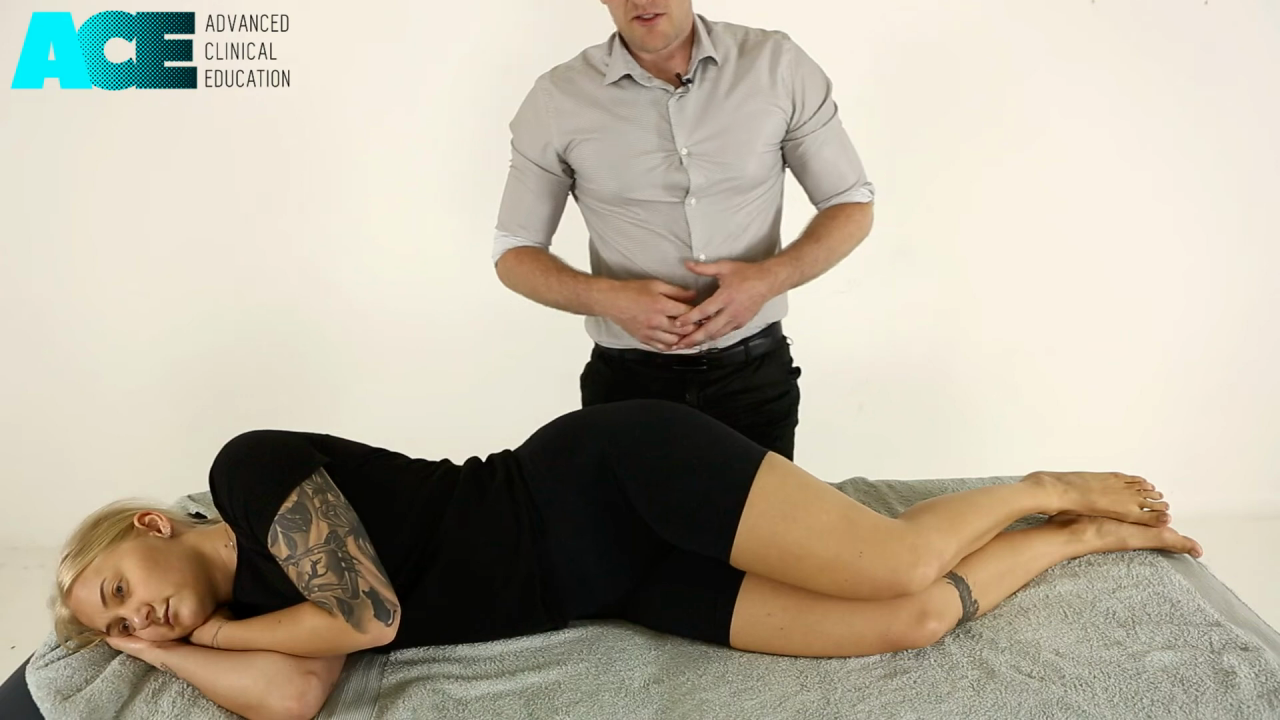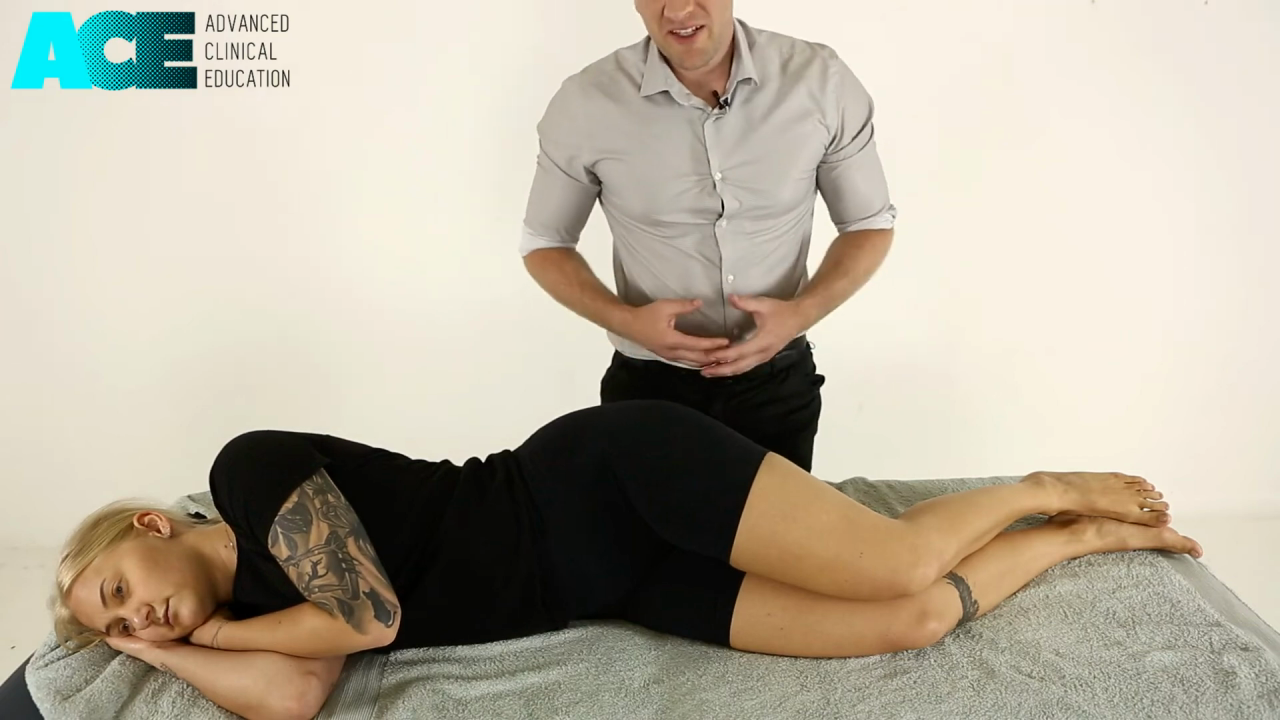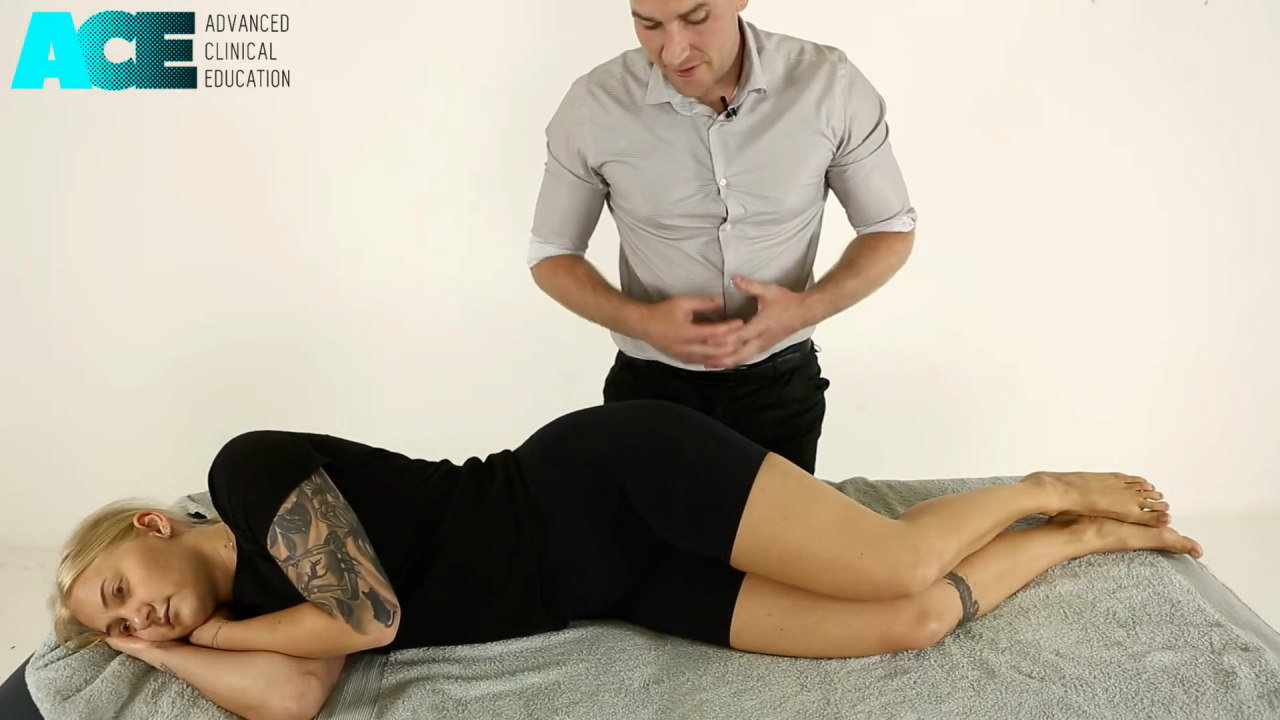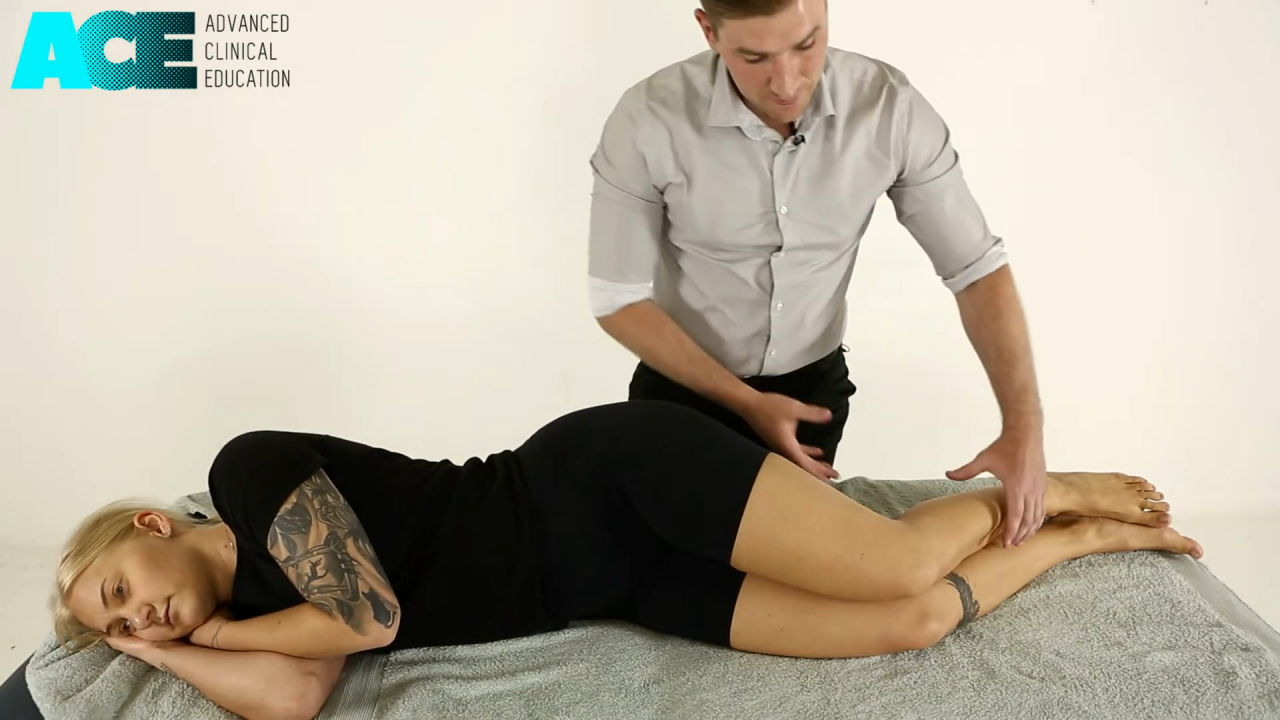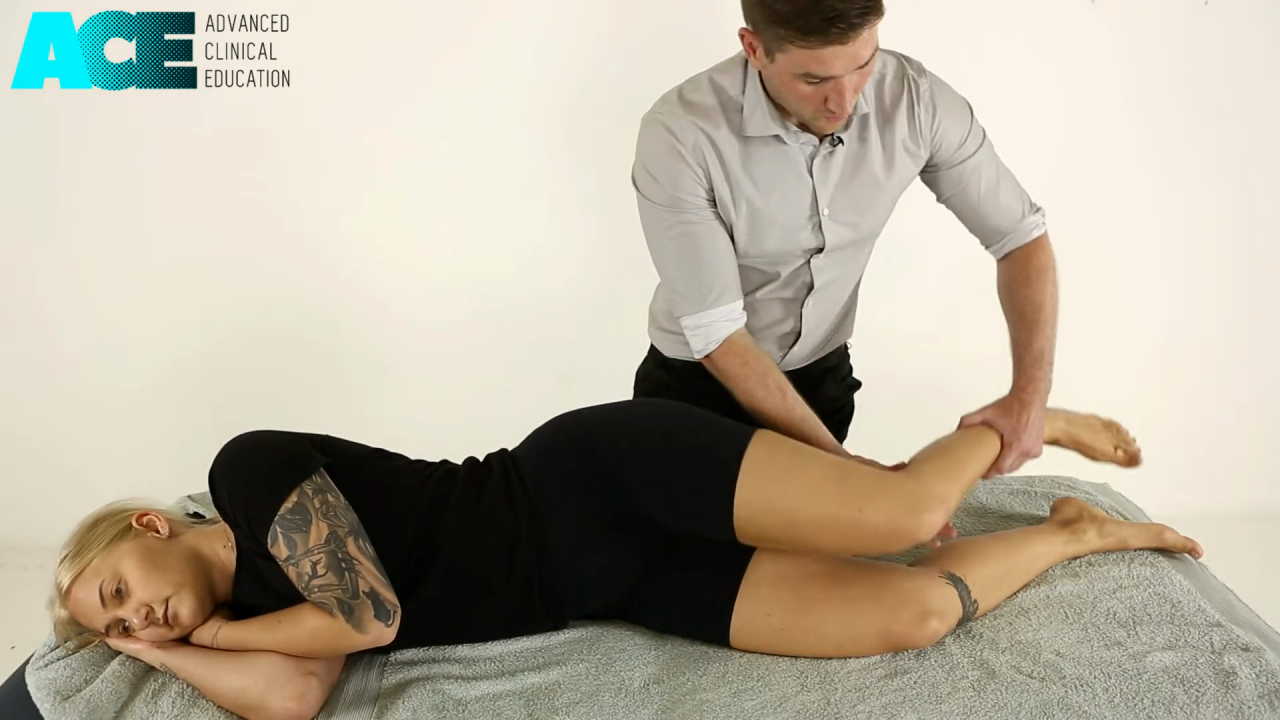
dt=1s
person 1, frame 1
left shoulder: (252, 469)
right shoulder: (265, 603)
left elbow: (374, 612)
left wrist: (213, 626)
left hip: (613, 472)
right hip: (623, 586)
left knee: (899, 564)
right knee: (909, 617)
left ankle: (1048, 489)
right ankle: (1086, 536)
person 1, frame 2
left shoulder: (250, 471)
right shoulder: (263, 601)
left elbow: (374, 616)
left wrist: (223, 621)
left hip: (614, 477)
right hip: (622, 589)
left knee: (900, 568)
right knee: (910, 621)
left ankle: (1052, 490)
right ankle: (1085, 537)
person 1, frame 3
left shoulder: (250, 471)
right shoulder: (263, 604)
left elbow: (373, 613)
left wrist: (208, 626)
left hip: (612, 475)
right hip: (625, 589)
left knee: (900, 566)
right knee: (909, 620)
left ankle: (1049, 490)
right ankle: (1084, 538)
person 1, frame 4
left shoulder: (249, 471)
right shoulder: (261, 604)
left elbow: (372, 615)
left wrist: (214, 626)
left hip: (610, 475)
right hip: (621, 587)
left knee: (899, 568)
right knee: (913, 620)
left ankle: (1044, 487)
right ankle: (1081, 536)
person 1, frame 5
left shoulder: (249, 470)
right shoulder: (257, 610)
left elbow: (373, 616)
left wrist: (213, 628)
left hip: (602, 479)
right hip: (618, 588)
left knee: (900, 513)
right knee: (912, 614)
left ankle: (1023, 414)
right ankle: (1076, 531)
person 2, frame 1
left shoulder: (778, 65)
right shoulder: (556, 99)
left elbow: (852, 205)
right elbow: (513, 253)
left wrist: (770, 277)
right wrist: (608, 298)
left hip: (755, 372)
right hip: (627, 379)
person 2, frame 2
left shoulder: (821, 80)
right shoulder: (584, 103)
left elbow: (870, 225)
right elbow: (544, 244)
left wrist: (800, 313)
right wrist: (625, 320)
left hip: (778, 381)
right hip: (649, 384)
person 2, frame 3
left shoulder: (830, 85)
right shoulder: (593, 106)
left elbow: (893, 230)
right elbow: (550, 256)
left wrist: (806, 308)
right wrist: (641, 319)
left hip: (782, 384)
right hip: (652, 386)
person 2, frame 4
left shoulder: (892, 108)
right shoulder: (646, 122)
left elbow: (978, 268)
right elbow: (617, 302)
left wrist: (1023, 427)
right wrist: (750, 406)
left hip: (813, 386)
right hip: (685, 390)
person 2, frame 5
left shoulder: (915, 99)
right shoulder: (678, 136)
left elbow: (1023, 235)
right elbow: (716, 336)
left wrist: (1030, 394)
left hip: (822, 376)
right hip: (697, 384)
